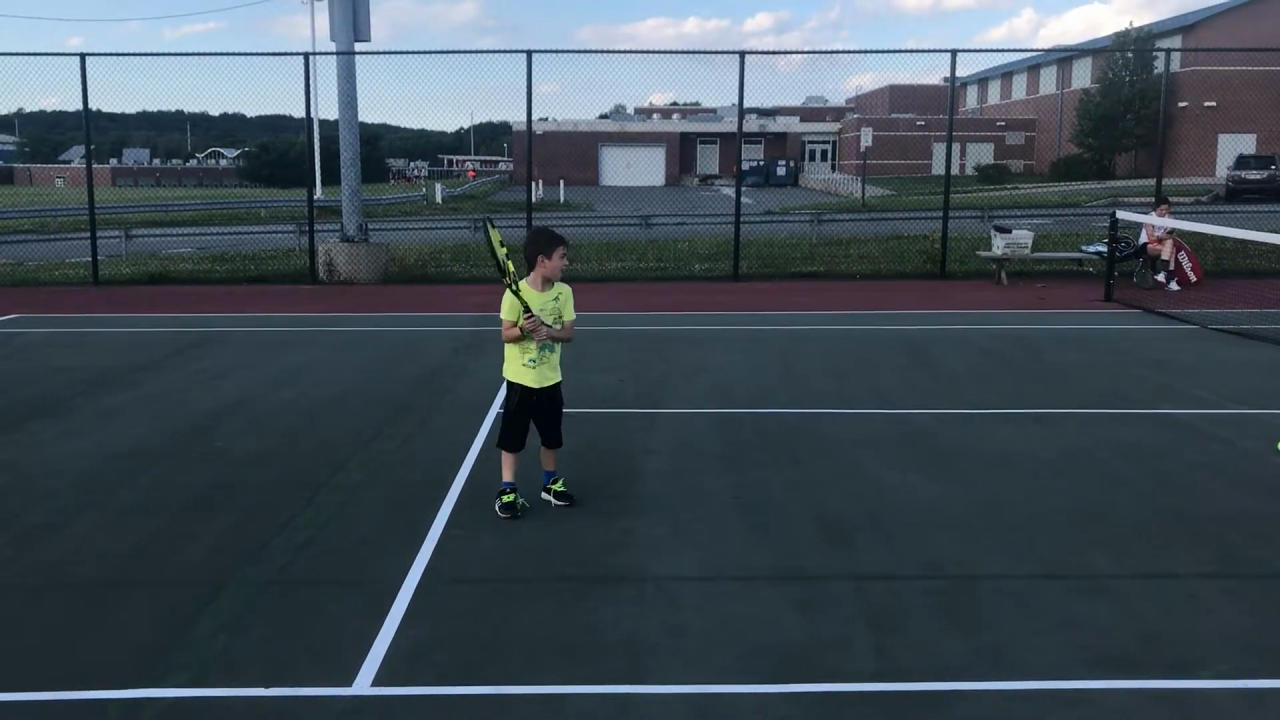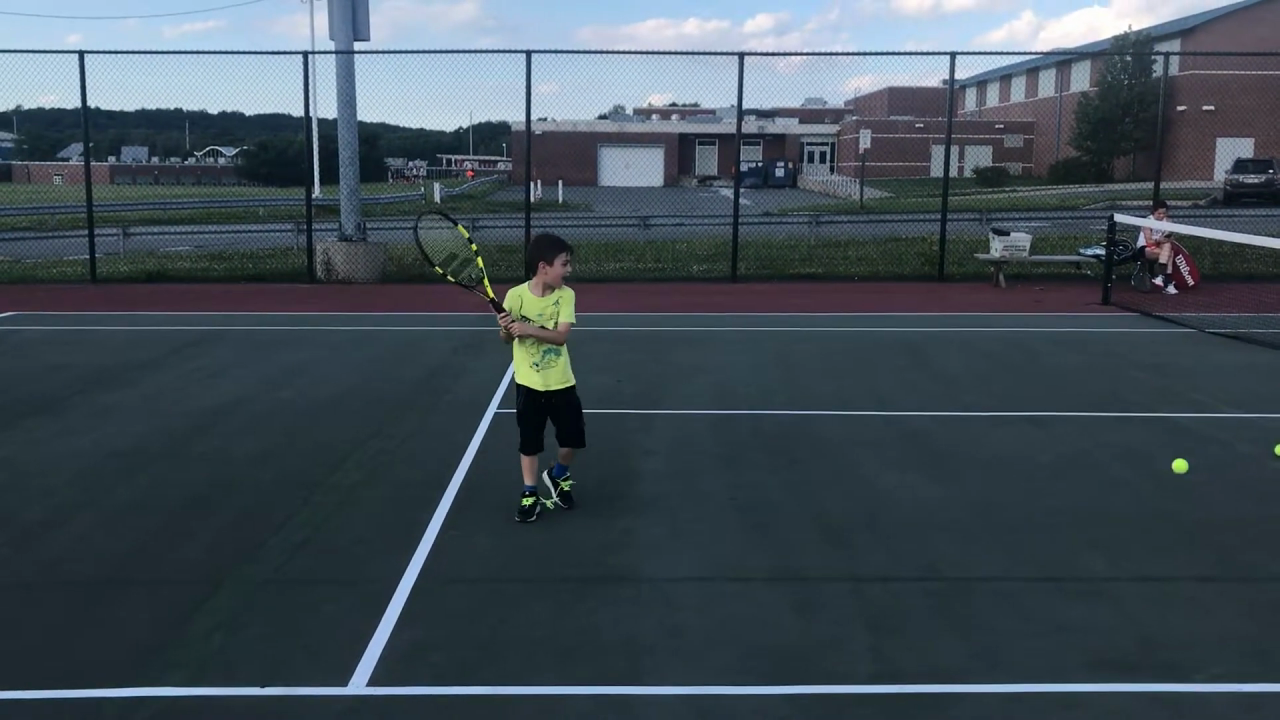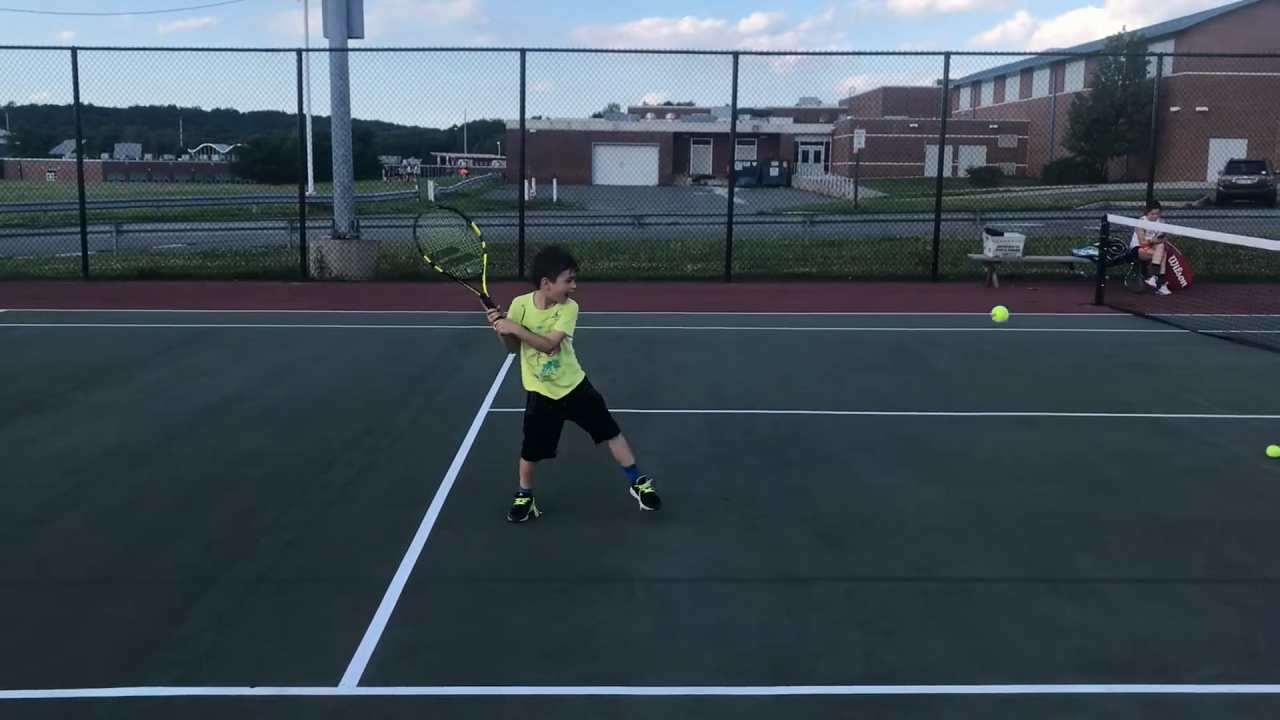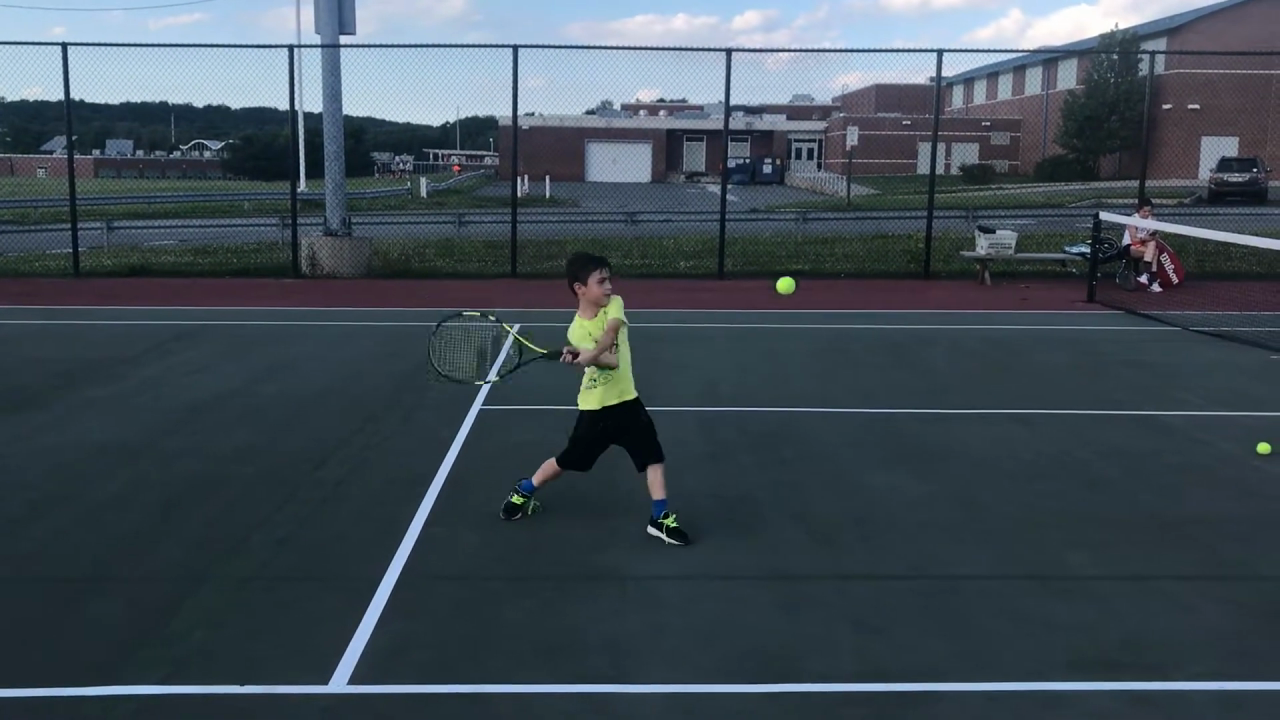
dt=0.3s
person 1, frame 1
left shoulder: (564, 292)
right shoulder: (515, 293)
left elbow: (569, 333)
right elbow: (506, 335)
left wrist: (550, 332)
right wrist: (525, 330)
left hip: (550, 379)
right hip: (520, 379)
left knee: (552, 437)
right knee: (512, 438)
left ankle: (550, 483)
right ankle: (508, 491)
person 1, frame 2
left shoulder: (566, 295)
right shoulder: (515, 296)
left elbow: (561, 336)
right elbow: (507, 339)
left wrist: (531, 330)
right wrist: (507, 329)
left hip: (561, 382)
right hip: (529, 383)
left knee: (573, 439)
right knee: (530, 442)
left ankle: (558, 475)
right ankle: (530, 495)
person 1, frame 3
left shoulder: (569, 308)
right shoulder: (519, 305)
left elbow: (548, 344)
right elbow: (514, 347)
left wrist: (514, 328)
right wrist: (502, 328)
left hip: (574, 384)
right hip: (541, 392)
left knee: (610, 431)
right knee: (532, 450)
left ankle: (638, 482)
right ankle: (524, 497)
person 1, frame 4
left shoulder: (614, 304)
right shoulder: (577, 329)
left elbow: (611, 333)
right elbow: (610, 361)
left wrist: (592, 353)
right wrist: (596, 356)
left hip: (625, 399)
right hip: (596, 405)
left knee: (652, 455)
right knee: (567, 459)
left ankle: (661, 517)
right ankle: (524, 492)
